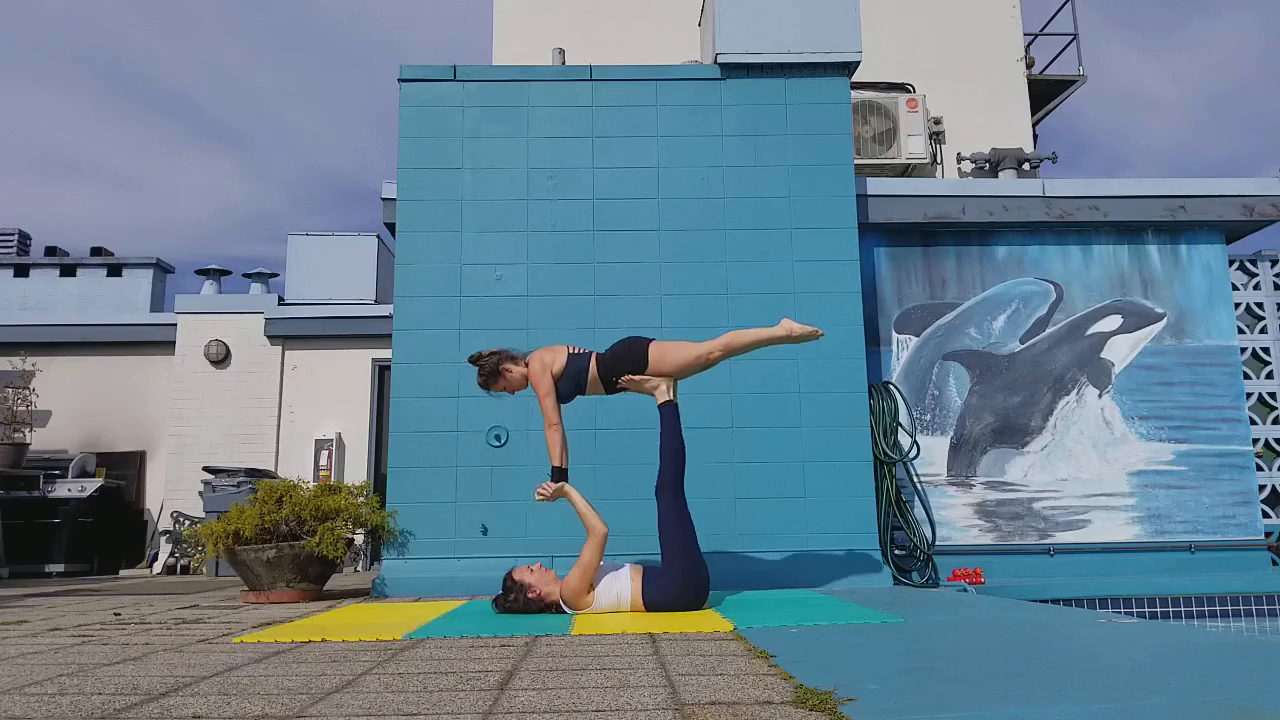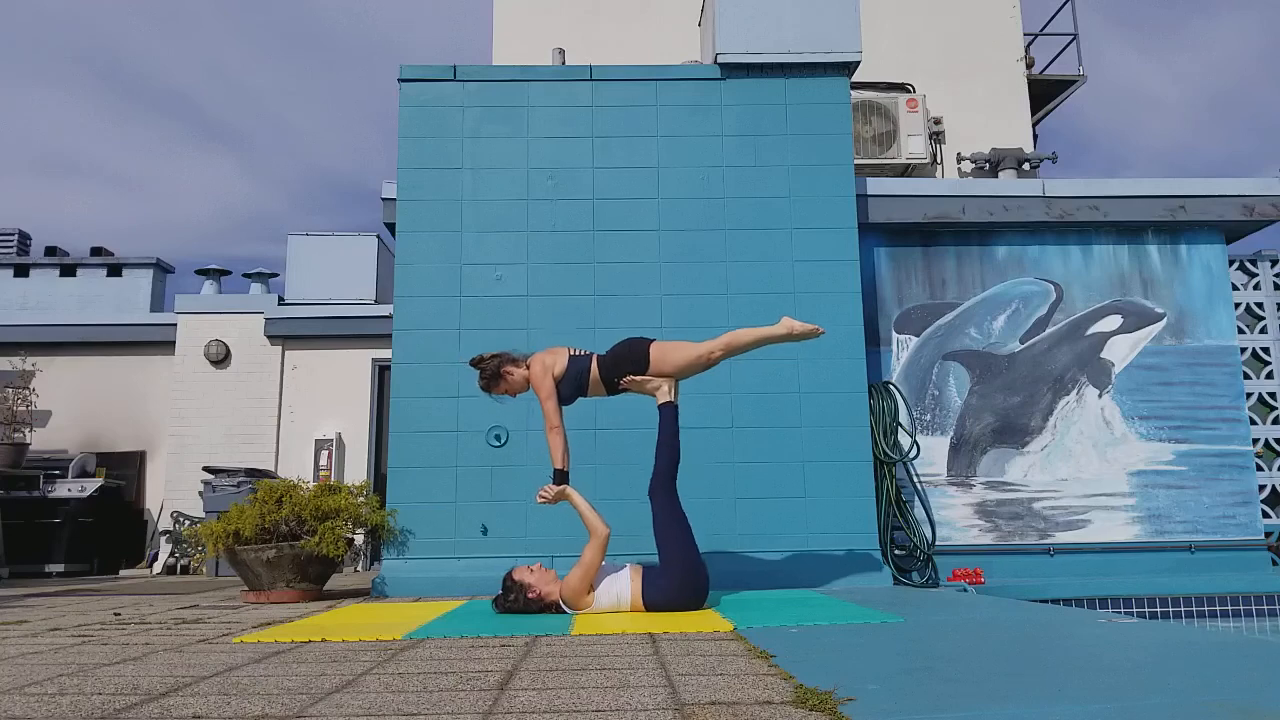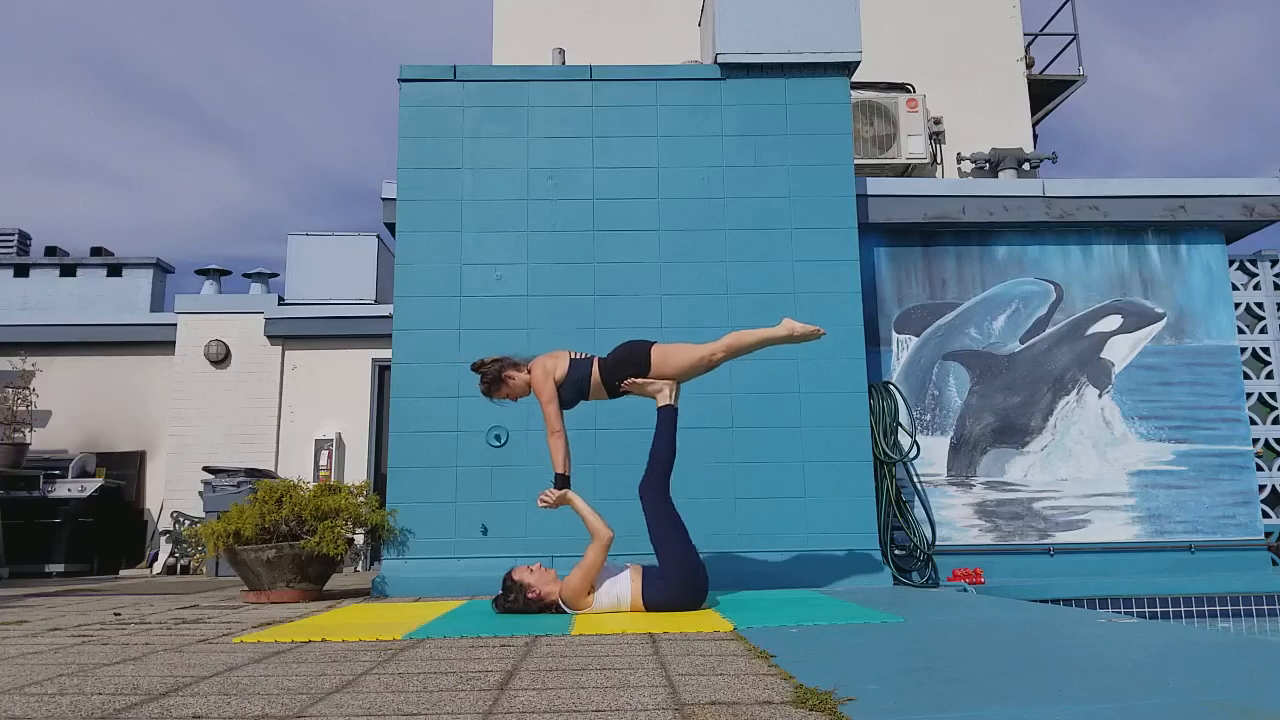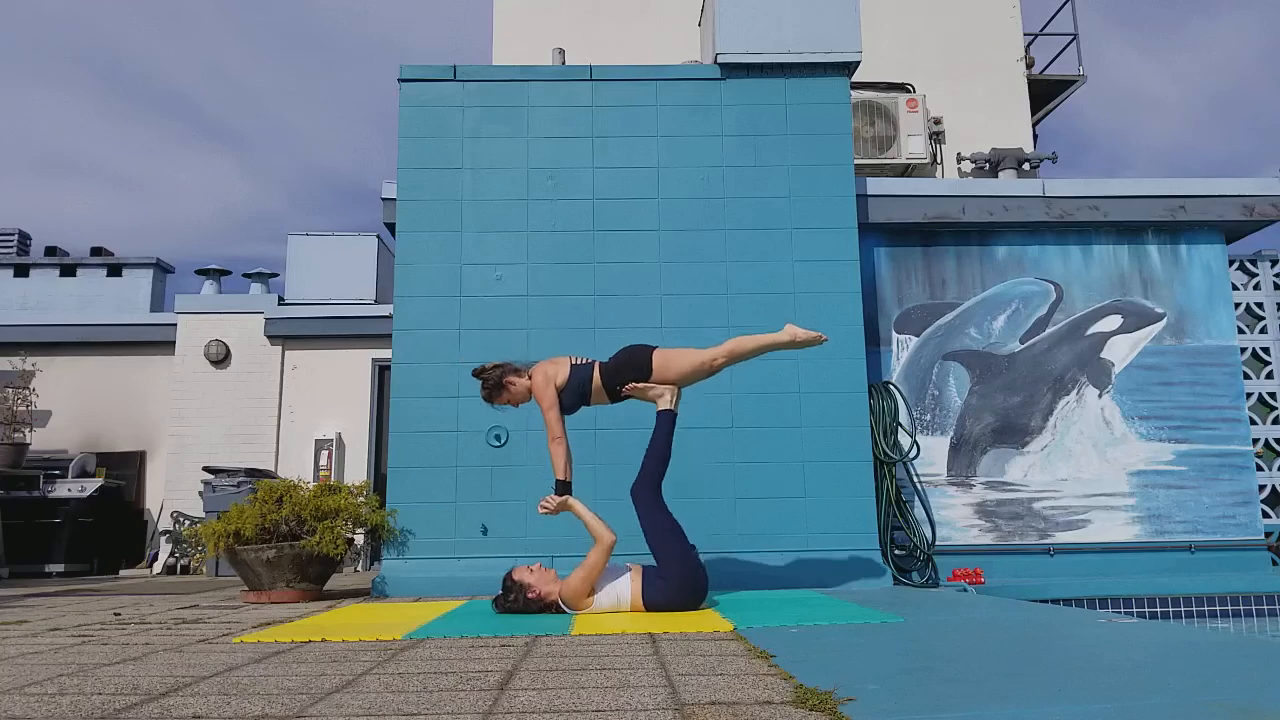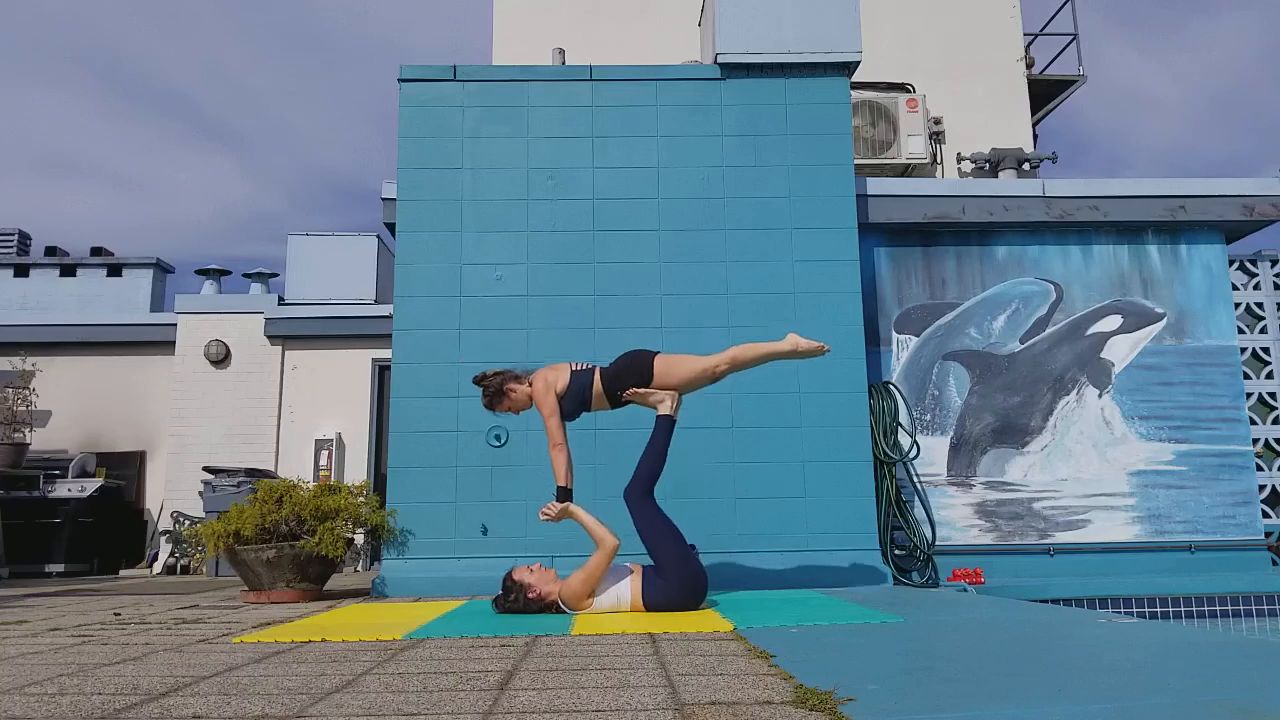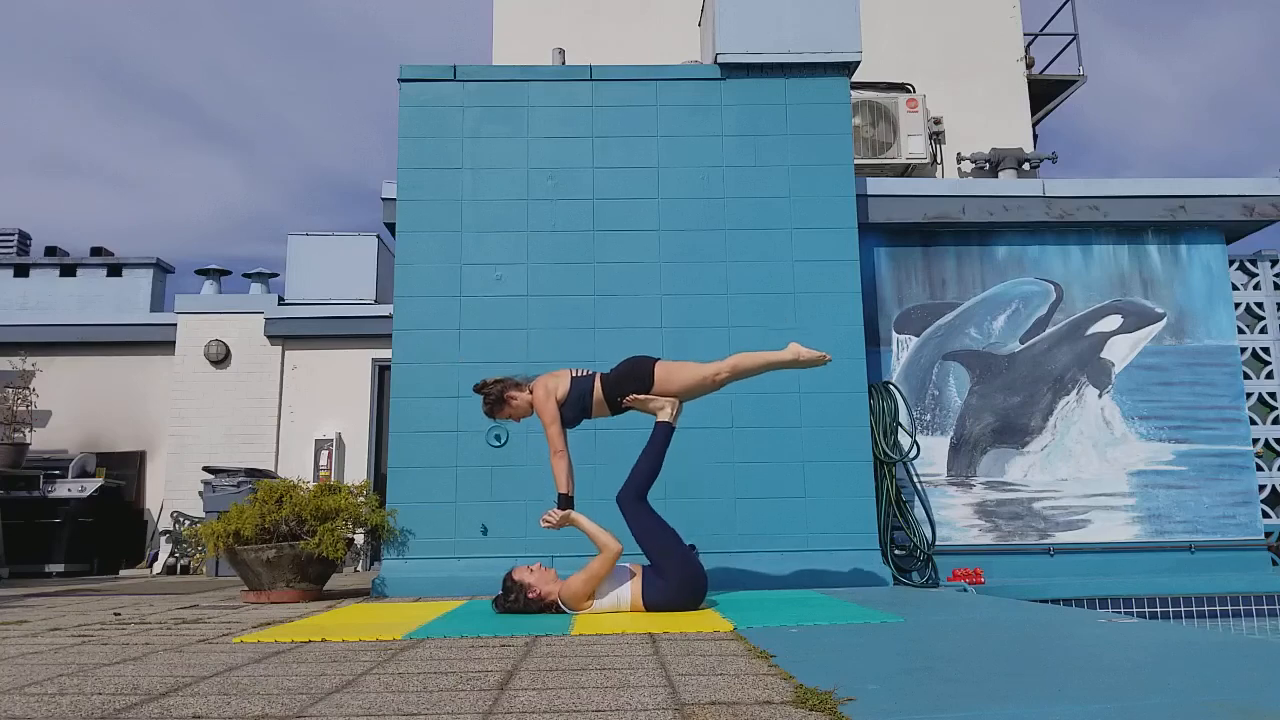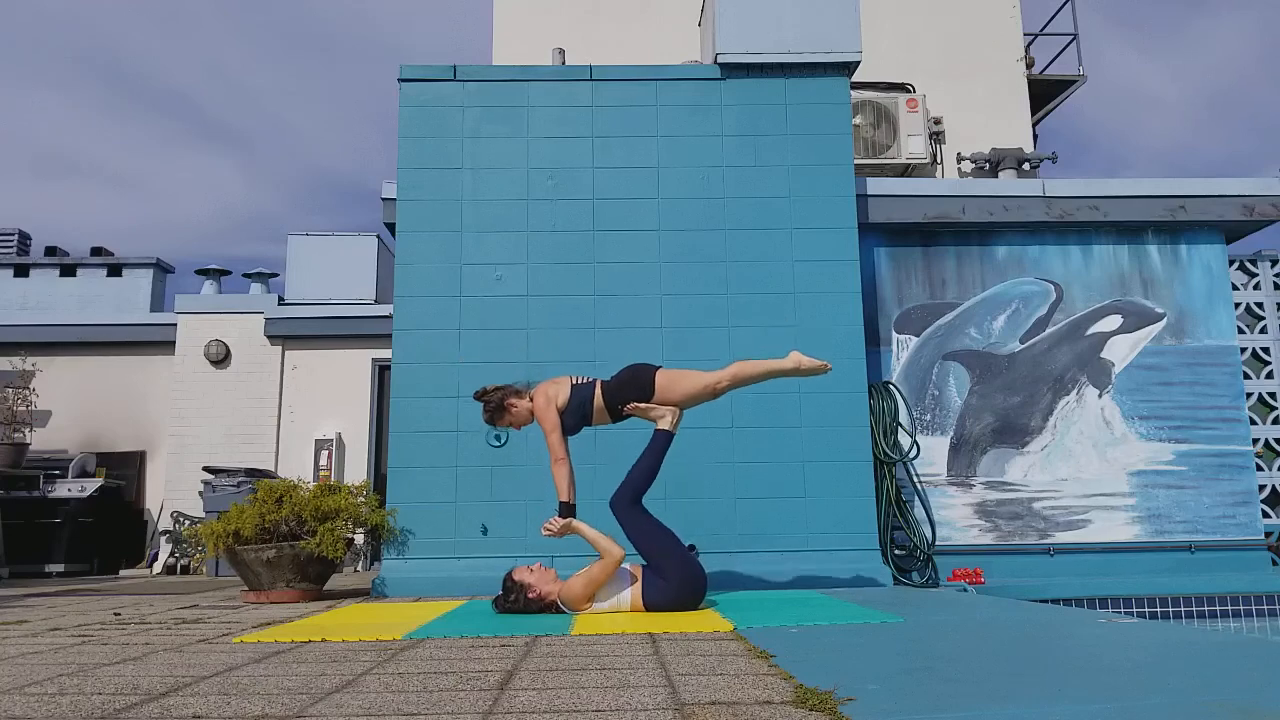
dt=0.1s
person 1, frame 1
left shoulder: (537, 366)
right shoulder: (543, 365)
left elbow: (553, 426)
right elbow: (556, 426)
left wrist: (558, 476)
right wrist: (561, 476)
left hip: (629, 362)
right hip: (627, 368)
left knee: (712, 351)
right knee: (709, 355)
left ankle: (781, 332)
right ankle: (780, 330)
person 1, frame 2
left shoulder: (538, 369)
right shoulder: (544, 367)
left elbow: (554, 428)
right elbow: (557, 429)
left wrist: (559, 479)
right wrist: (563, 478)
left hip: (632, 363)
right hip: (628, 370)
left knee: (713, 351)
right knee: (711, 355)
left ankle: (783, 330)
right ankle: (784, 330)
person 1, frame 3
left shoulder: (539, 373)
right shoulder: (545, 372)
left elbow: (555, 432)
right elbow: (559, 433)
left wrist: (560, 483)
right wrist: (564, 482)
left hip: (632, 365)
right hip: (630, 371)
left knee: (714, 353)
right knee: (712, 357)
left ankle: (784, 331)
right ankle: (784, 331)
person 1, frame 4
left shoulder: (539, 379)
right shoulder: (547, 377)
left elbow: (556, 439)
right elbow: (560, 439)
left wrist: (561, 488)
right wrist: (565, 487)
left hip: (634, 370)
right hip: (632, 375)
left knee: (715, 359)
right knee: (714, 363)
left ankle: (786, 336)
right ankle: (786, 336)
person 1, frame 5
left shoulder: (540, 385)
right shoulder: (547, 384)
left elbow: (557, 445)
right elbow: (561, 446)
left wrist: (562, 495)
right wrist: (566, 494)
left hip: (635, 375)
right hip: (632, 379)
left knee: (717, 366)
right knee: (715, 370)
left ankle: (788, 345)
right ankle: (788, 346)
person 1, frame 6
left shoulder: (540, 393)
right shoulder: (549, 391)
left elbow: (558, 452)
right elbow: (562, 453)
left wrist: (564, 503)
right wrist: (567, 503)
left hip: (635, 381)
right hip: (632, 385)
left knee: (718, 373)
right knee: (717, 376)
left ankle: (788, 355)
right ankle: (788, 355)
person 1, frame 7
left shoulder: (541, 400)
right shoulder: (549, 398)
left elbow: (559, 460)
right elbow: (563, 461)
left wrist: (566, 511)
right wrist: (568, 511)
left hip: (635, 389)
right hip: (633, 393)
left knee: (718, 381)
right knee: (717, 384)
left ankle: (788, 364)
right ankle: (789, 362)
person 2, frame 1
left shoulder: (571, 594)
right shoulder: (571, 594)
right elbow: (599, 533)
right wrist: (568, 491)
left hip: (677, 587)
right hip: (682, 588)
right knee: (669, 489)
right ankle: (664, 399)
person 2, frame 2
left shoulder: (572, 593)
right shoulder: (571, 593)
right elbow: (601, 534)
right wrist: (569, 493)
left hip: (679, 587)
right hip: (682, 587)
right knee: (661, 488)
right ankle: (665, 400)
person 2, frame 3
left shoulder: (572, 592)
right shoulder: (571, 593)
right elbow: (604, 536)
right wrist: (570, 497)
left hip: (677, 586)
right hip: (681, 587)
right knee: (653, 489)
right ankle: (665, 403)
person 2, frame 4
left shoulder: (571, 593)
right shoulder: (571, 593)
right elbow: (607, 540)
right wrist: (571, 503)
left hip: (677, 587)
right hip: (681, 587)
right knee: (643, 491)
left ankle: (665, 405)
right ankle: (666, 406)
person 2, frame 5
left shoulder: (572, 592)
right shoulder: (570, 594)
right elbow: (610, 544)
right wrist: (572, 509)
left hip: (676, 587)
right hip: (681, 586)
right knee: (637, 493)
left ankle: (665, 411)
right ankle: (665, 412)
person 2, frame 6
left shoulder: (573, 589)
right shoulder: (571, 593)
right elbow: (613, 548)
right wrist: (573, 517)
left hip: (678, 587)
right hip: (681, 586)
right knee: (629, 498)
left ankle: (665, 419)
right ankle: (665, 419)
person 2, frame 7
left shoulder: (573, 589)
right shoulder: (571, 594)
right elbow: (615, 554)
right wrist: (574, 525)
left hip: (677, 585)
right hip: (681, 585)
right knee: (624, 502)
left ankle: (665, 426)
right ankle: (665, 426)
